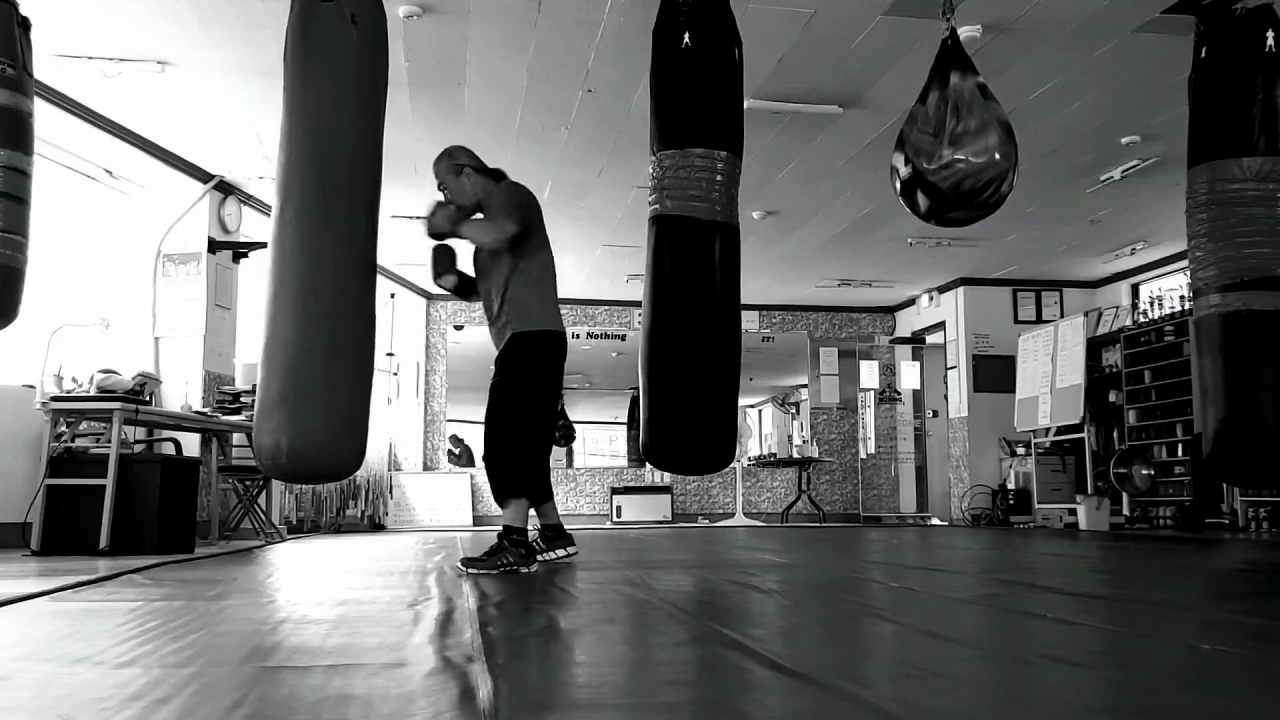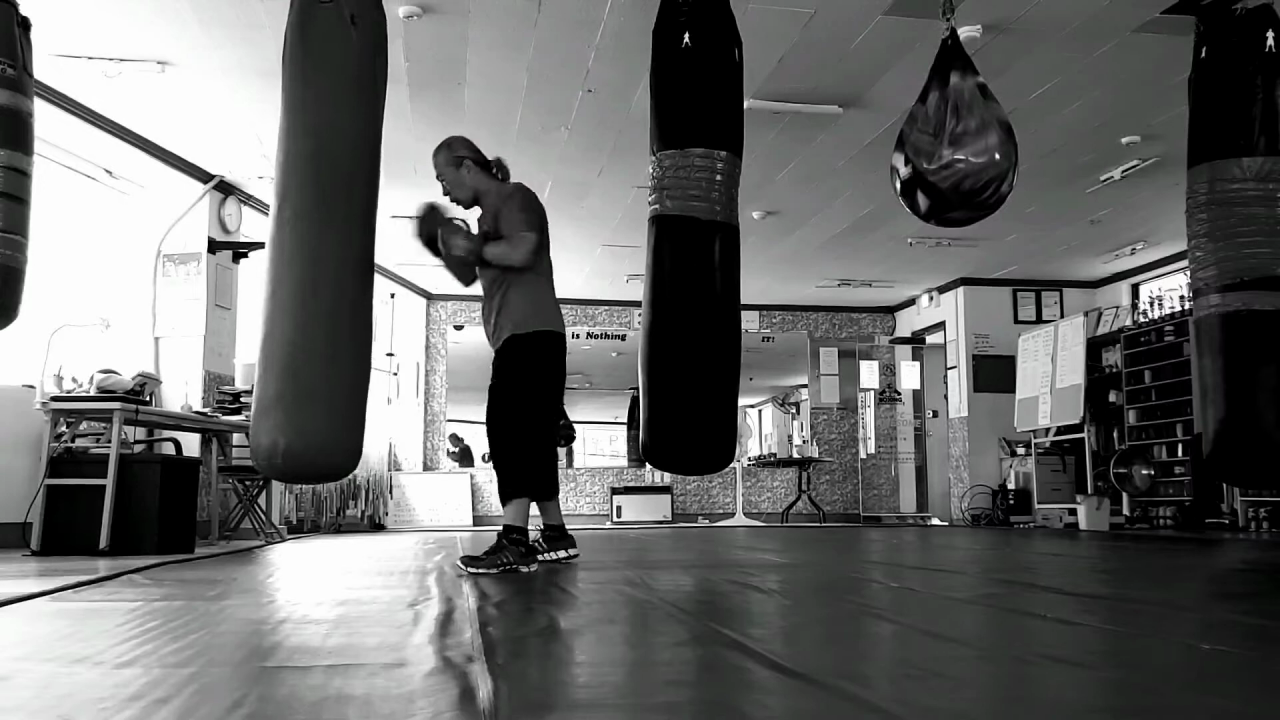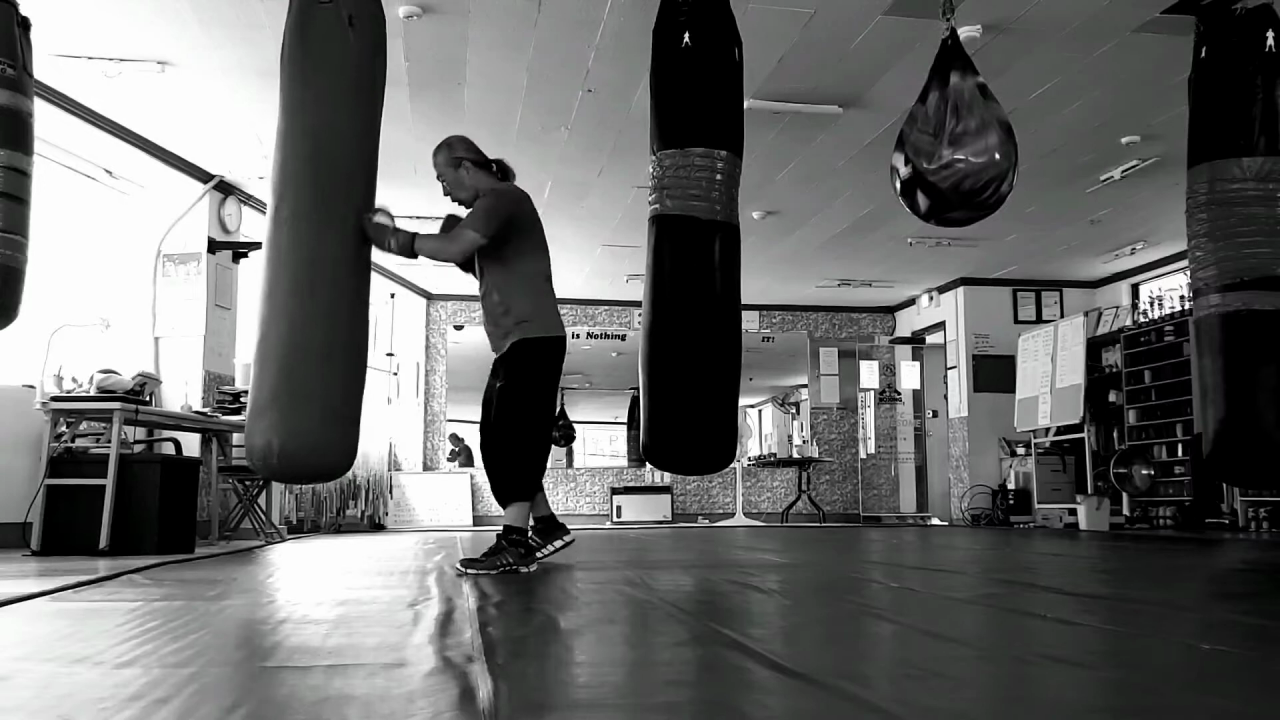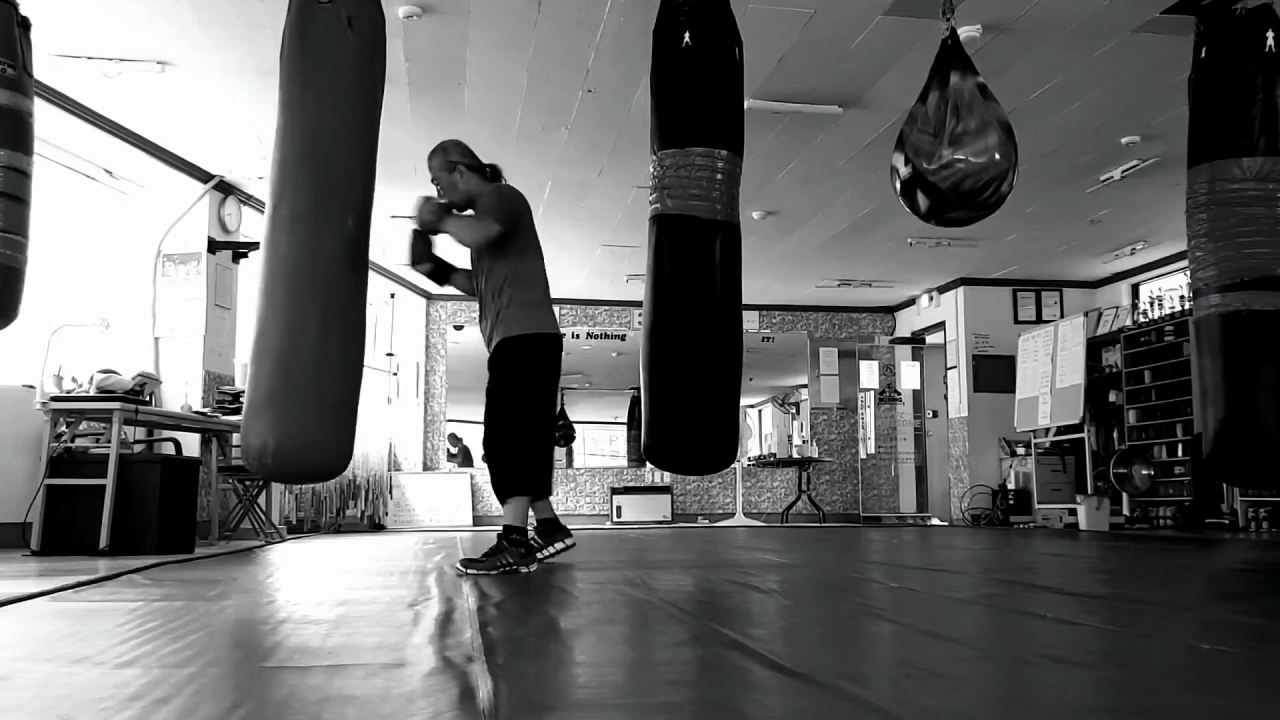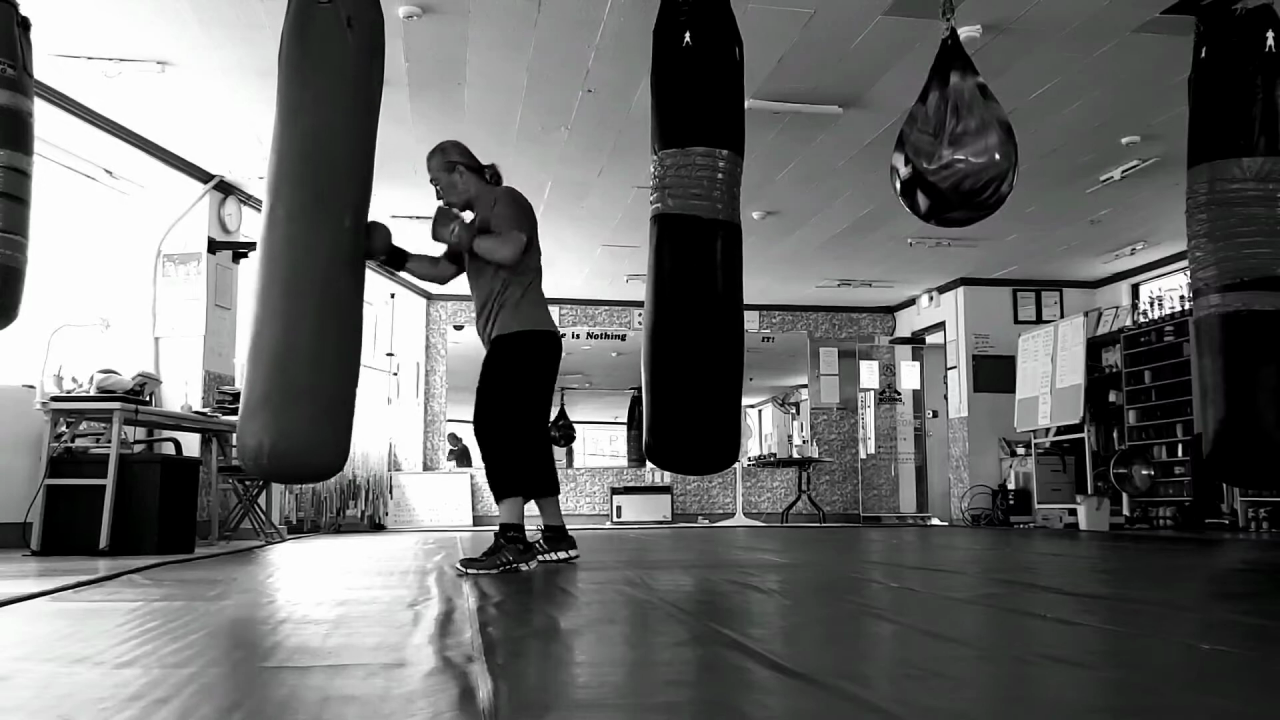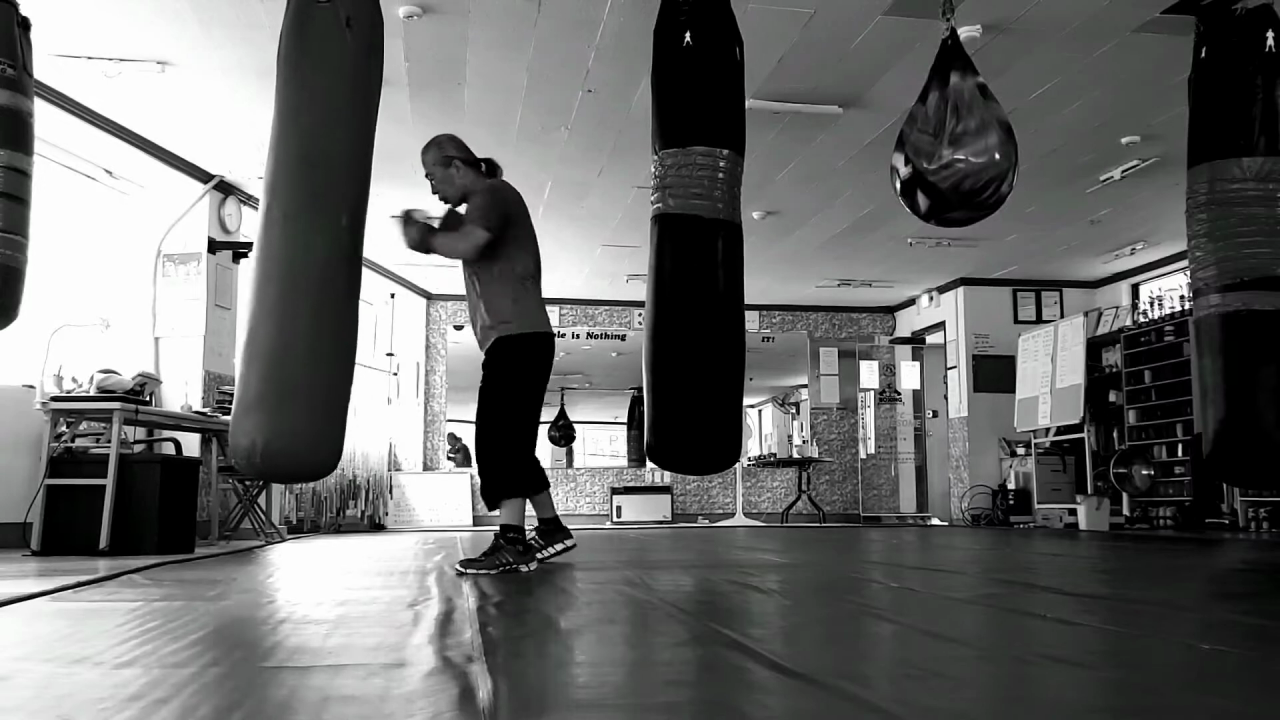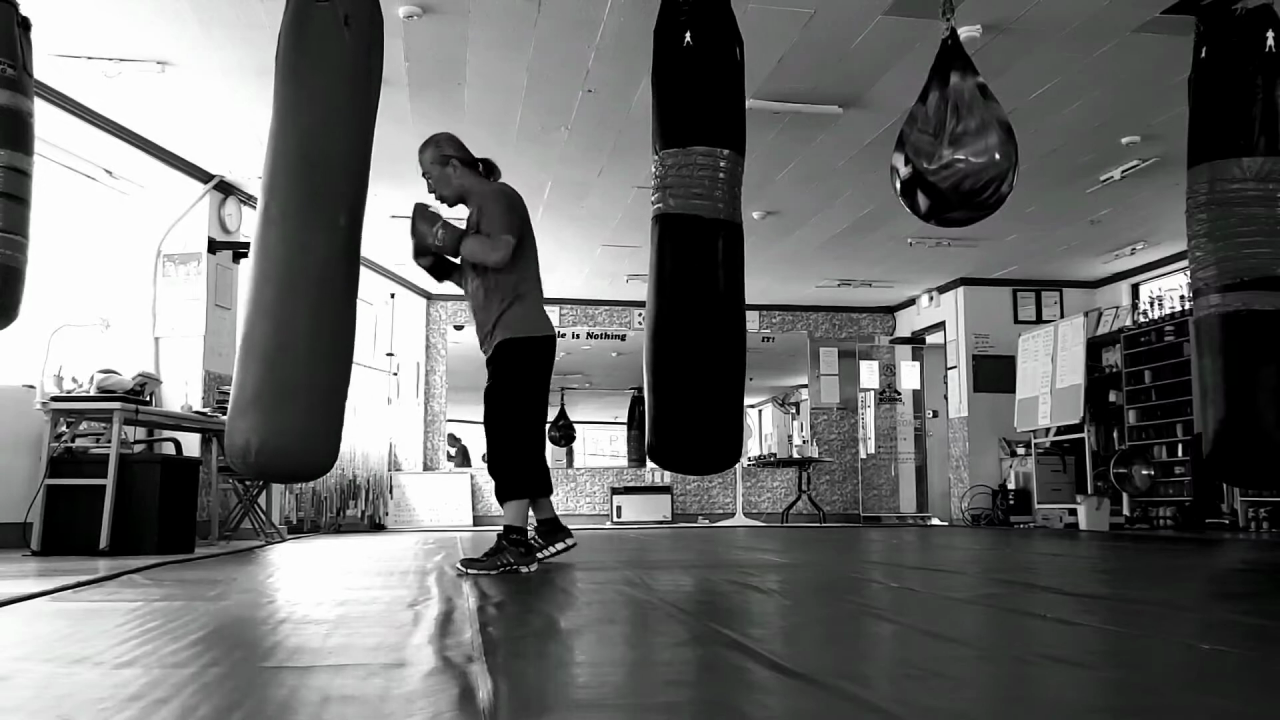
dt=0.2s
person 1, frame 1
left shoulder: (510, 197)
right shoulder: (488, 239)
left elbow: (500, 232)
right elbow: (490, 291)
left wrist: (451, 225)
right wrist: (454, 279)
left hip: (533, 336)
right hip: (521, 342)
left knee: (508, 438)
right knee: (524, 440)
left ankle: (514, 541)
right ankle: (552, 534)
person 1, frame 2
left shoulder: (513, 197)
right shoulder: (491, 215)
left elbow: (522, 252)
right elbow: (468, 275)
left wrist: (473, 247)
right wrist: (451, 247)
left hip: (530, 337)
right hip: (519, 340)
left knee: (511, 435)
right knee: (528, 438)
left ankle: (514, 542)
right ankle: (556, 536)
person 1, frame 3
left shoulder: (504, 197)
right shoulder: (487, 210)
left elbow: (455, 248)
right elbow: (489, 268)
left wrist: (403, 240)
left hip: (532, 339)
right hip: (518, 343)
left knee: (514, 438)
right knee: (502, 439)
left ankle: (514, 542)
right ankle: (545, 527)
person 1, frame 4
left shoulder: (503, 197)
right shoulder: (482, 215)
left elbow: (475, 237)
right elbow: (476, 286)
left wrist: (437, 219)
right wrist: (432, 266)
left hip: (526, 338)
right hip: (514, 342)
left knee: (510, 436)
right knee: (524, 438)
left ankle: (515, 542)
right ankle: (548, 527)
person 1, frame 5
left shoulder: (504, 200)
right shoulder: (478, 224)
left elbow: (509, 251)
right elbow: (441, 272)
left wrist: (464, 238)
right wrist: (394, 257)
left hip: (523, 337)
right hip: (512, 341)
left knee: (497, 429)
right knee: (526, 438)
left ankle: (511, 540)
right ankle: (556, 535)
person 1, frame 6
left shoulder: (494, 194)
right shoulder: (482, 211)
left elbow: (465, 244)
right elbow: (483, 266)
left wrist: (429, 235)
right wrist: (435, 237)
left hip: (518, 338)
right hip: (514, 340)
left knee: (500, 435)
right knee: (510, 438)
left ankle: (512, 541)
right ankle: (550, 529)
person 1, frame 7
left shoulder: (500, 199)
right shoulder: (484, 213)
left elbow: (496, 255)
right elbow: (474, 277)
left wrist: (447, 236)
right wrist: (434, 260)
left hip: (521, 340)
right hip: (512, 342)
left knee: (509, 436)
right knee: (516, 439)
left ankle: (514, 542)
right ankle: (549, 529)
